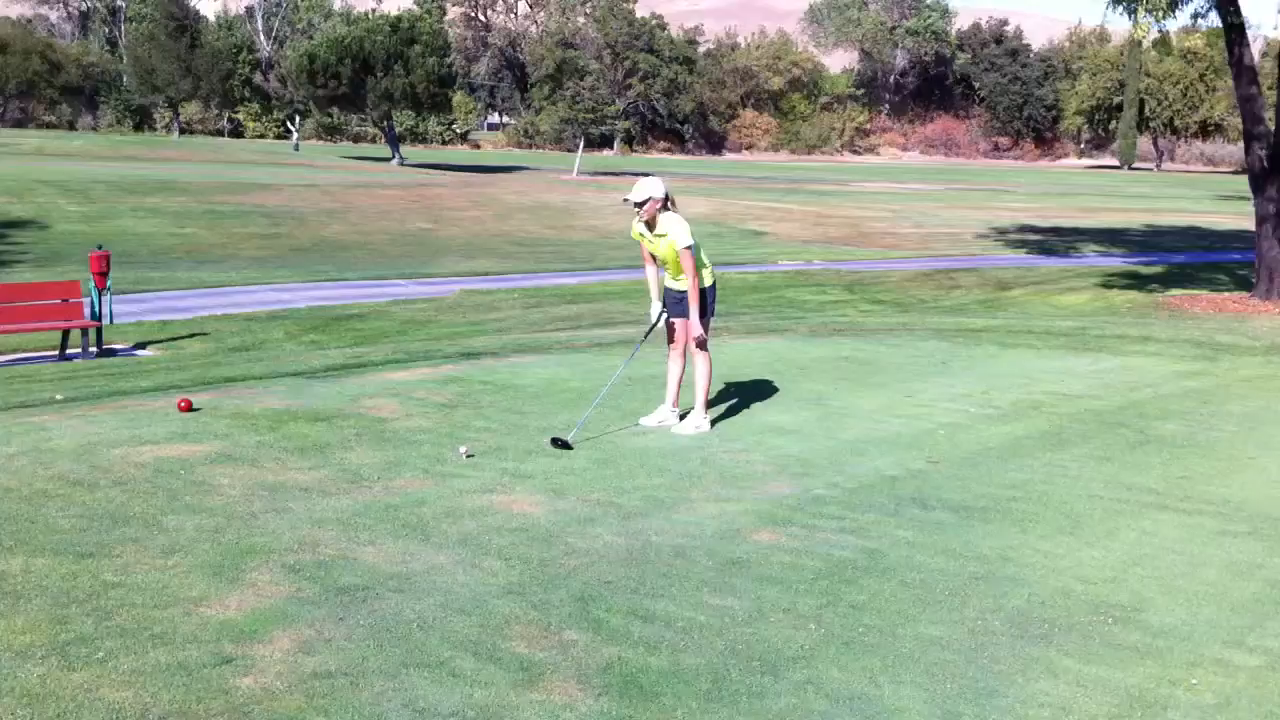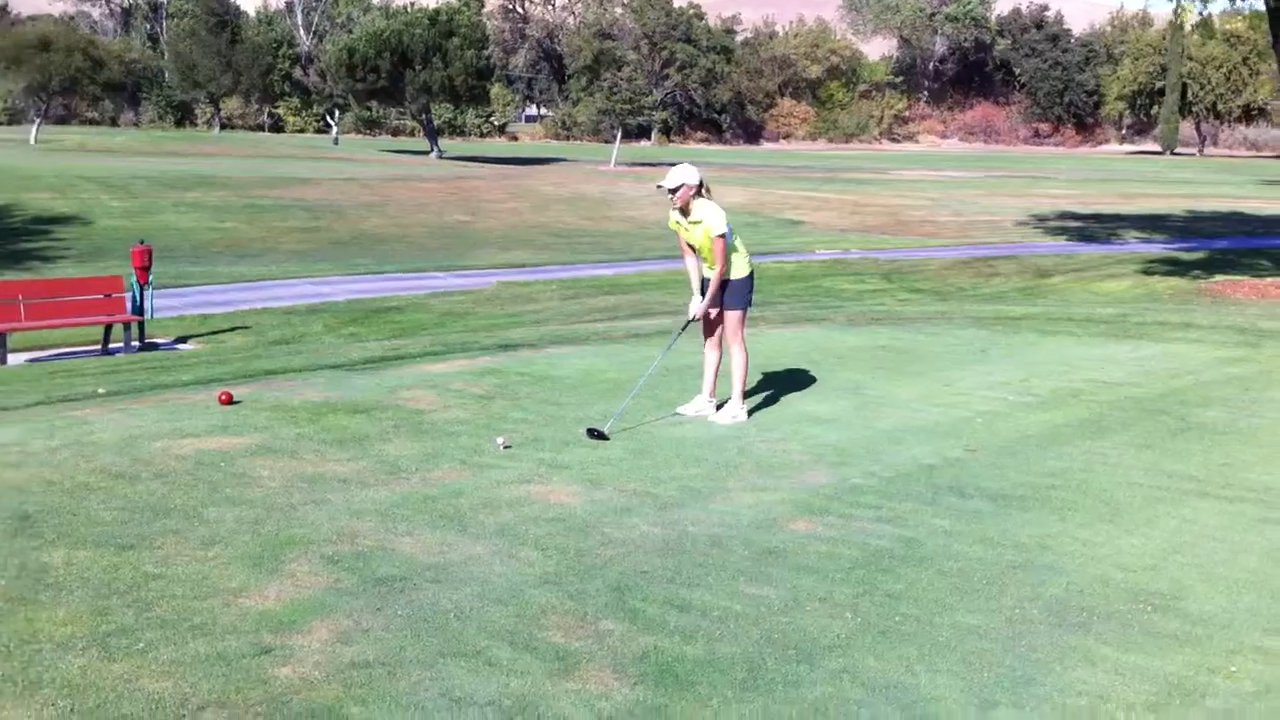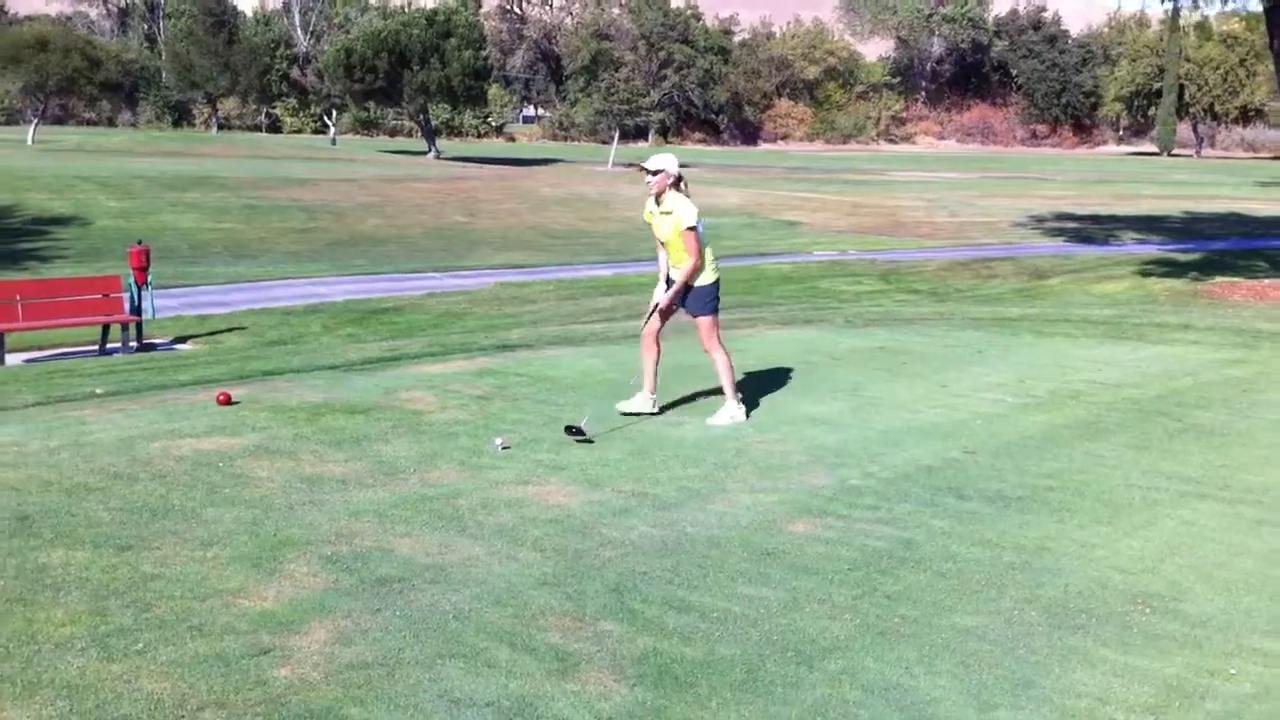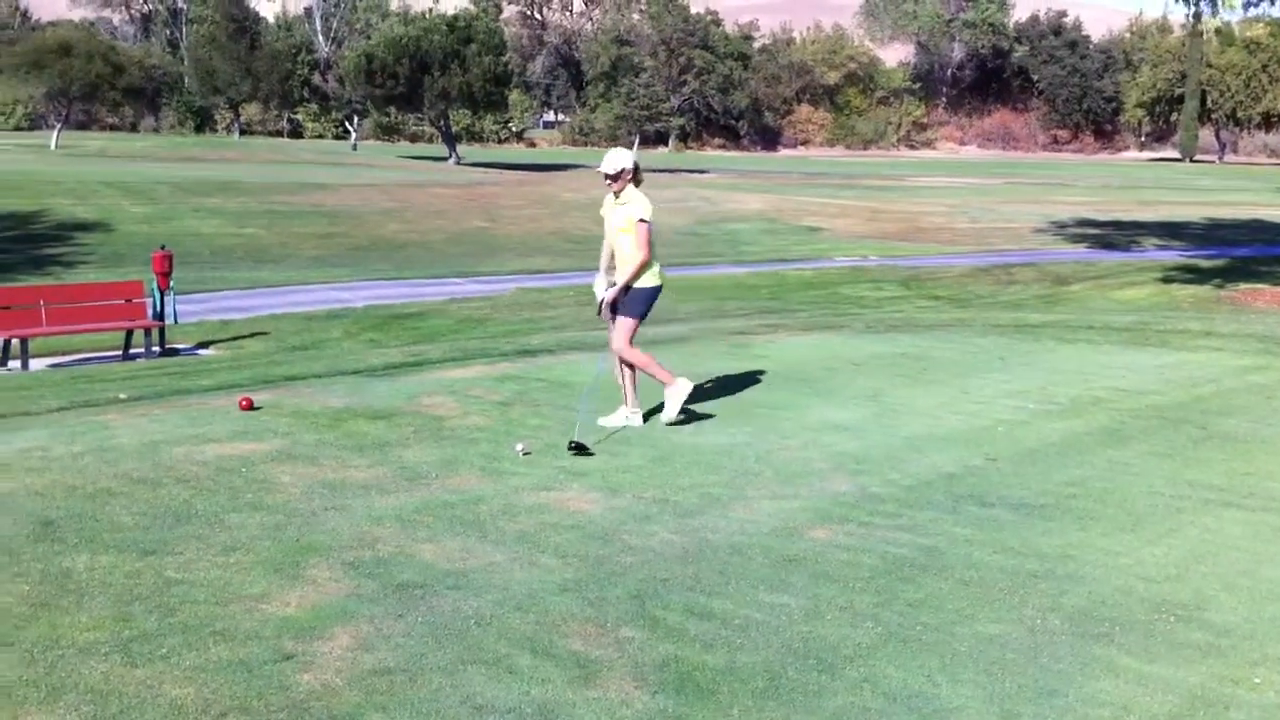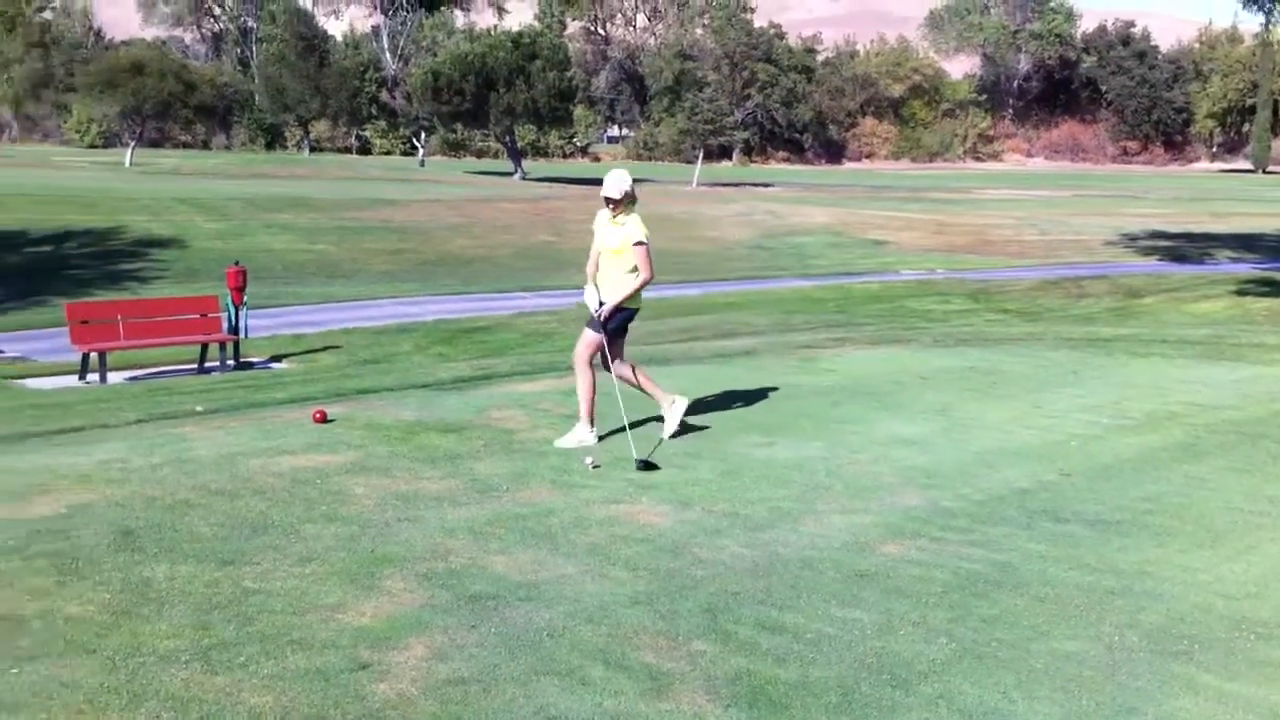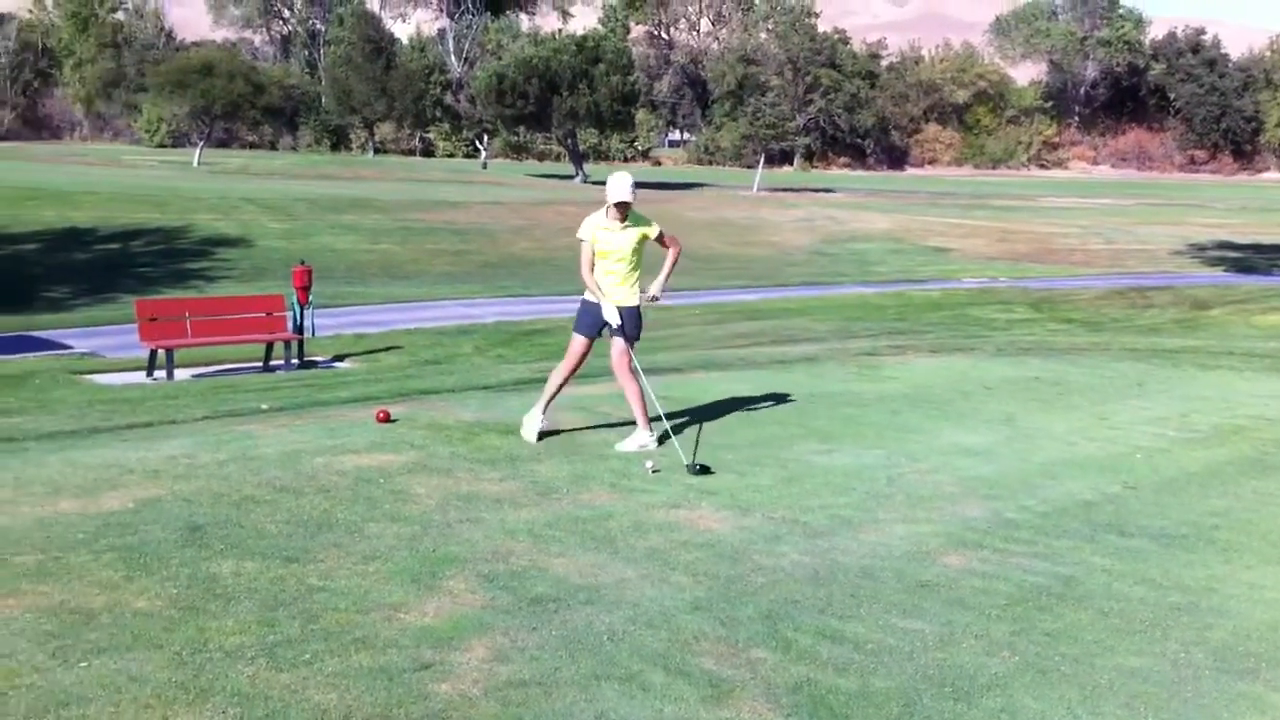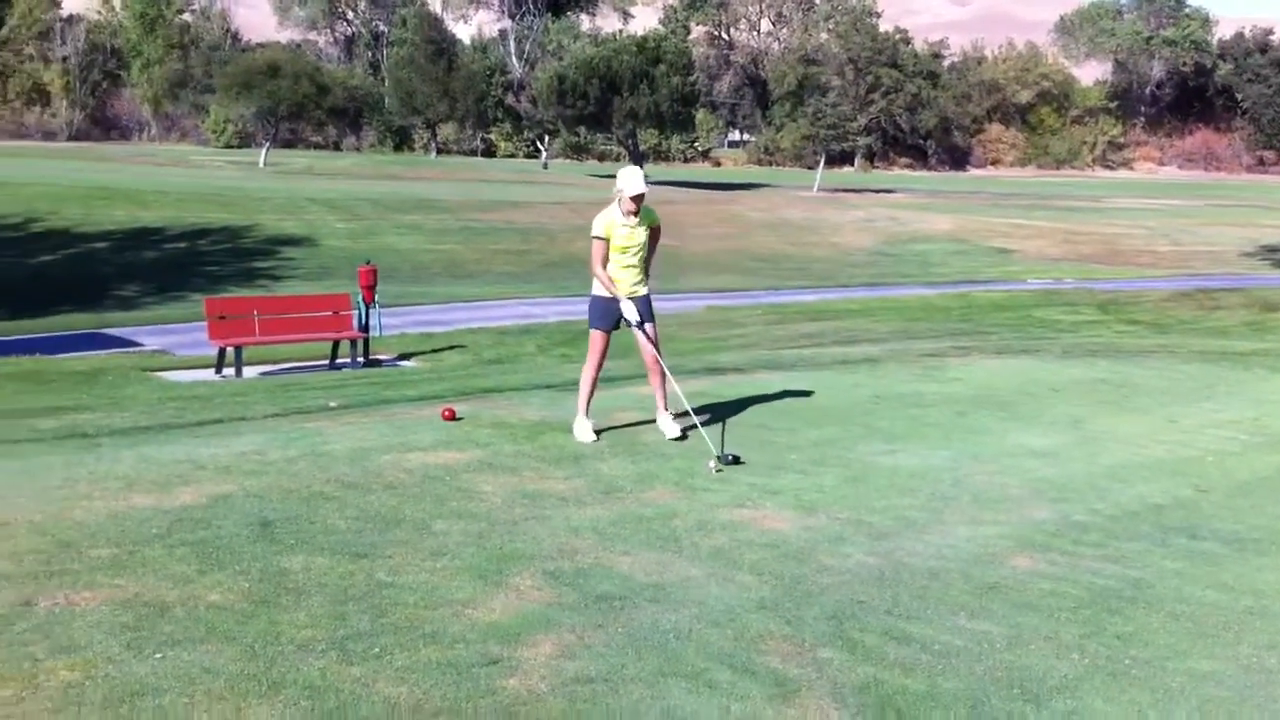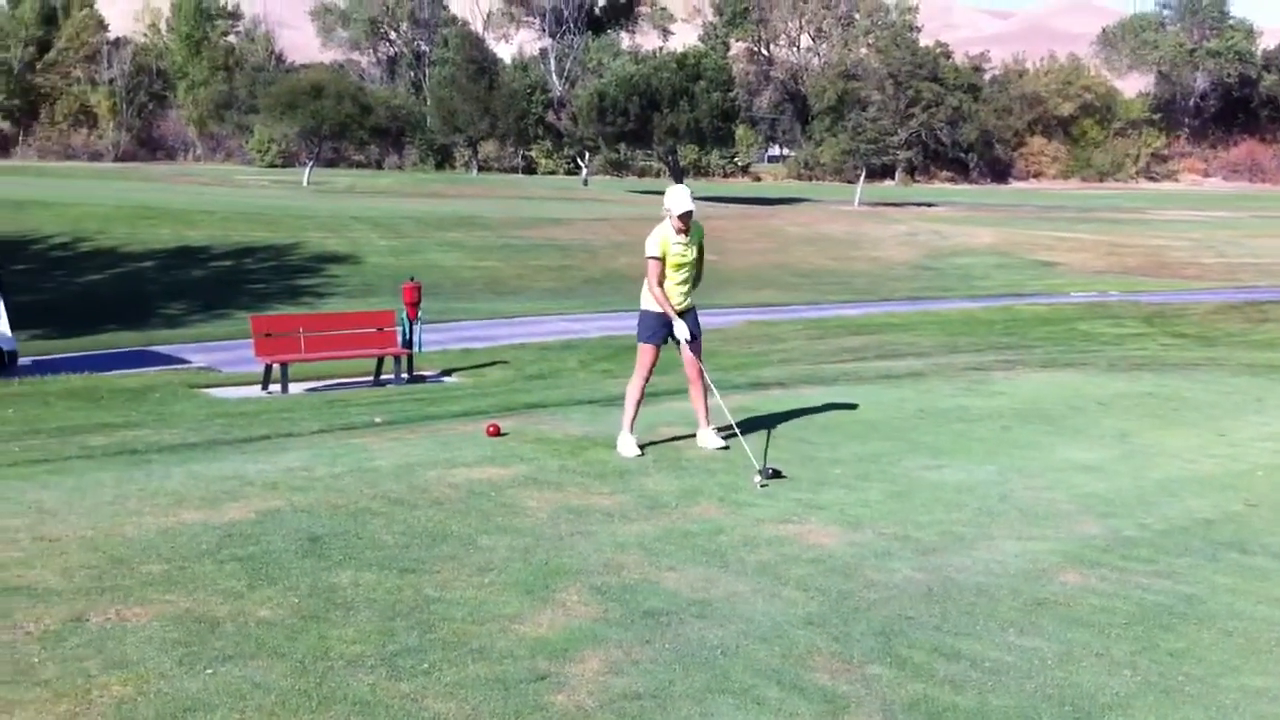
dt=0.4s
person 1, frame 1
left shoulder: (677, 228)
right shoulder: (639, 226)
left elbow: (693, 278)
right elbow: (650, 264)
left wrist: (696, 320)
right wrist: (655, 301)
left hip: (699, 286)
right hip: (673, 286)
left knee: (698, 348)
right knee: (675, 347)
left ankle: (700, 415)
right ankle: (670, 409)
person 1, frame 2
left shoulder: (712, 216)
right shoulder: (676, 215)
left elbow: (722, 265)
right elbow: (689, 255)
left wrist: (705, 302)
right wrist: (695, 294)
left hip: (736, 275)
right hip: (711, 275)
left knee: (733, 338)
right knee: (711, 337)
left ankle: (737, 405)
right ankle: (707, 399)
person 1, frame 3
left shoulder: (683, 210)
right shoulder: (651, 207)
left elbow: (694, 260)
left wrist: (672, 294)
right wrist: (662, 282)
left hip: (700, 280)
right hip: (676, 278)
left knee: (710, 343)
right knee: (649, 330)
left ankle: (734, 406)
right ankle: (647, 396)
person 1, frame 4
left shoulder: (638, 204)
right shoulder: (610, 202)
left elbow: (644, 255)
left wrist: (618, 288)
right wrist: (602, 276)
left hip: (642, 284)
right hip: (625, 283)
left knee: (620, 345)
right knee: (620, 344)
left ankle: (674, 384)
right ankle: (631, 409)
person 1, frame 5
left shoulder: (634, 227)
right shoulder: (602, 217)
left elbow: (646, 275)
right elbow: (593, 258)
left wrist: (613, 303)
right wrist: (590, 286)
left hip: (621, 303)
right hip: (604, 300)
left knee: (581, 357)
right knee: (615, 363)
left ankle: (585, 428)
right ankle: (670, 402)
person 1, frame 6
left shoulder: (642, 225)
right shoulder: (591, 224)
left elbow: (675, 248)
right elbow: (586, 271)
left wrist: (660, 282)
right wrist: (605, 303)
left hip: (628, 304)
right hip: (595, 301)
left knee: (621, 366)
right knee: (571, 362)
left ankle: (645, 431)
right ankle: (538, 414)
person 1, frame 7
left shoulder: (648, 215)
right shoulder: (604, 220)
right elbow: (597, 267)
right wrist: (622, 300)
left hip: (638, 294)
right hip: (606, 296)
left knee: (652, 356)
right knee: (596, 358)
left ankle: (663, 414)
right ankle: (582, 419)
person 1, frame 8
left shoulder: (695, 230)
right shoulder: (657, 239)
right elbow: (654, 286)
left wrist: (697, 277)
right wrist: (675, 320)
left hip: (686, 309)
right hip: (656, 311)
left knee: (695, 370)
right knee: (643, 372)
left ankle: (704, 430)
right ankle: (626, 434)
